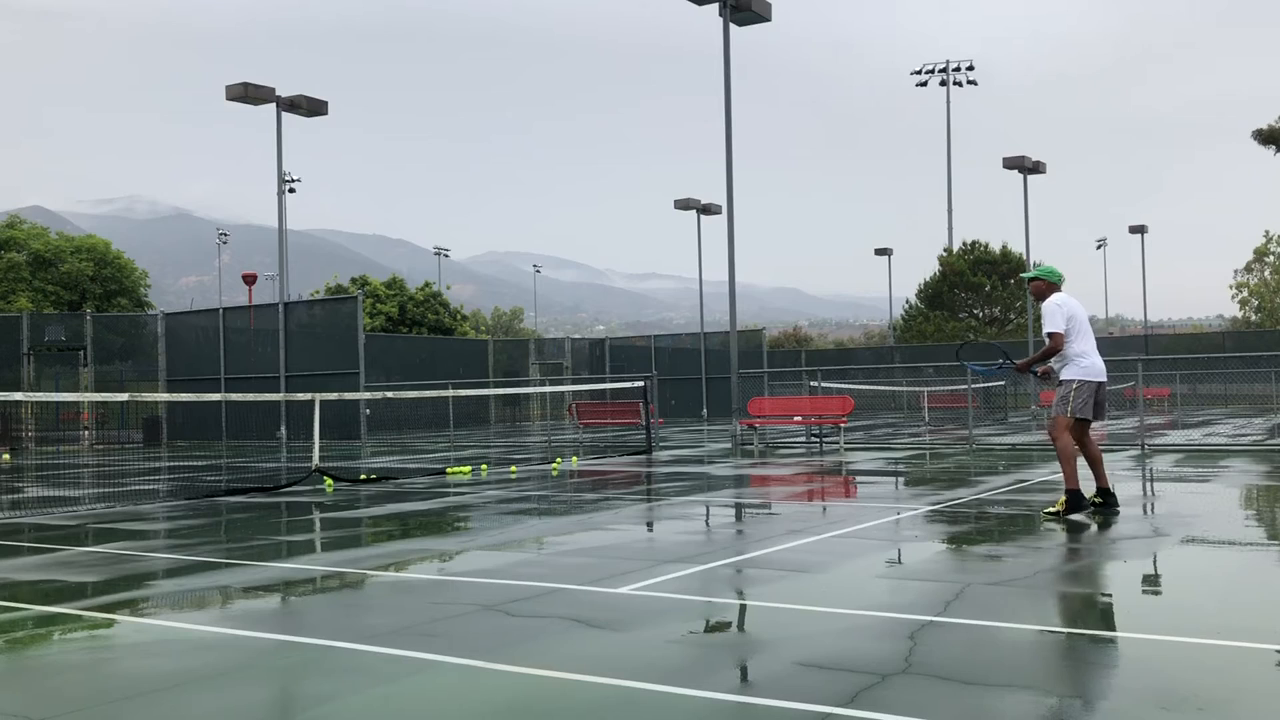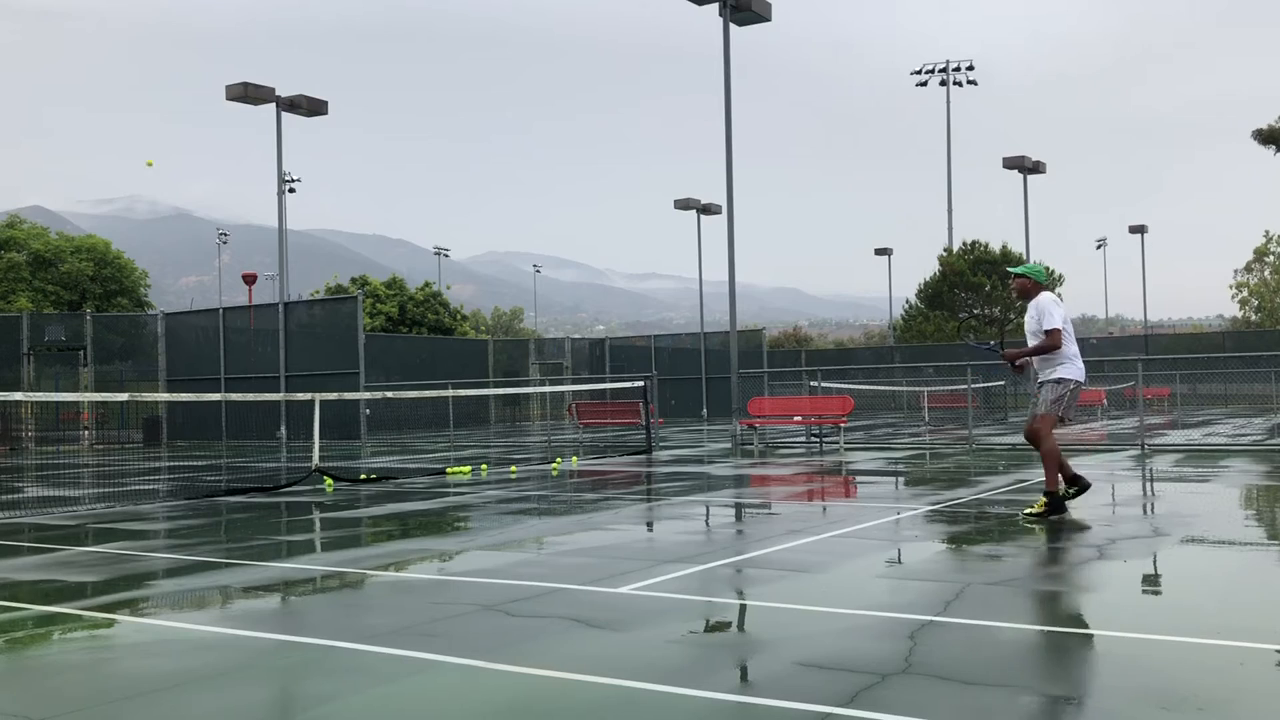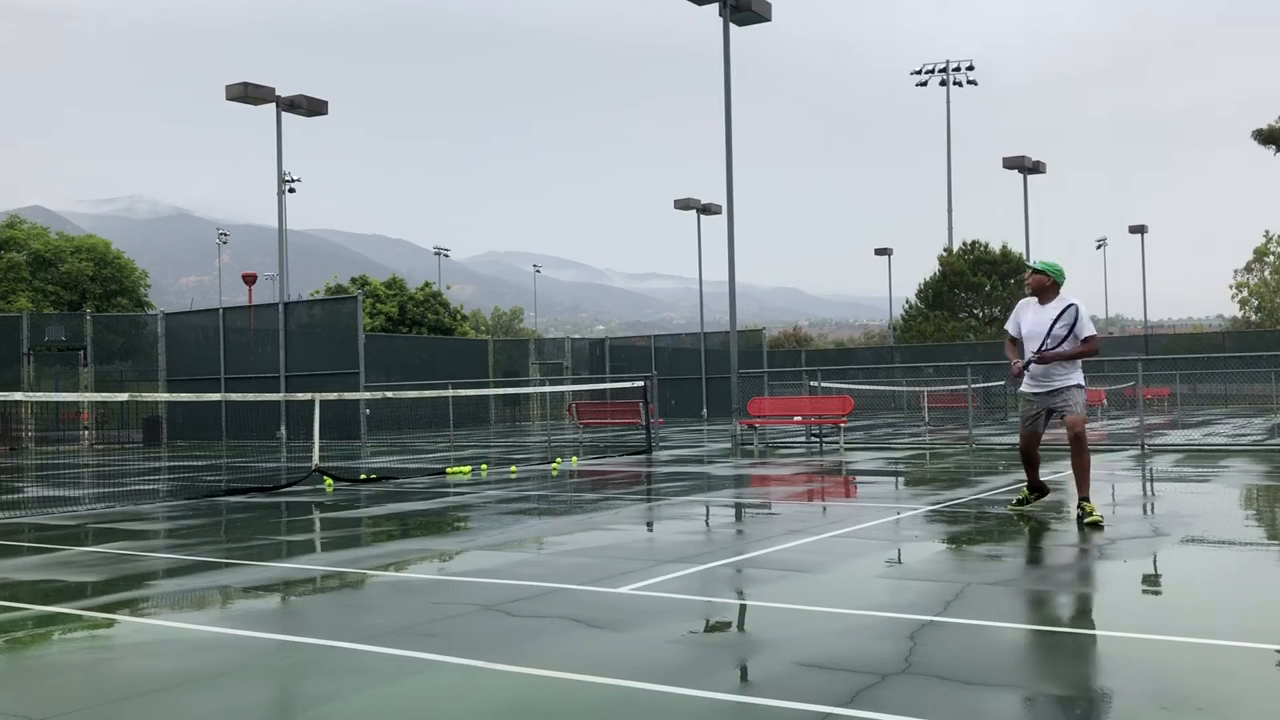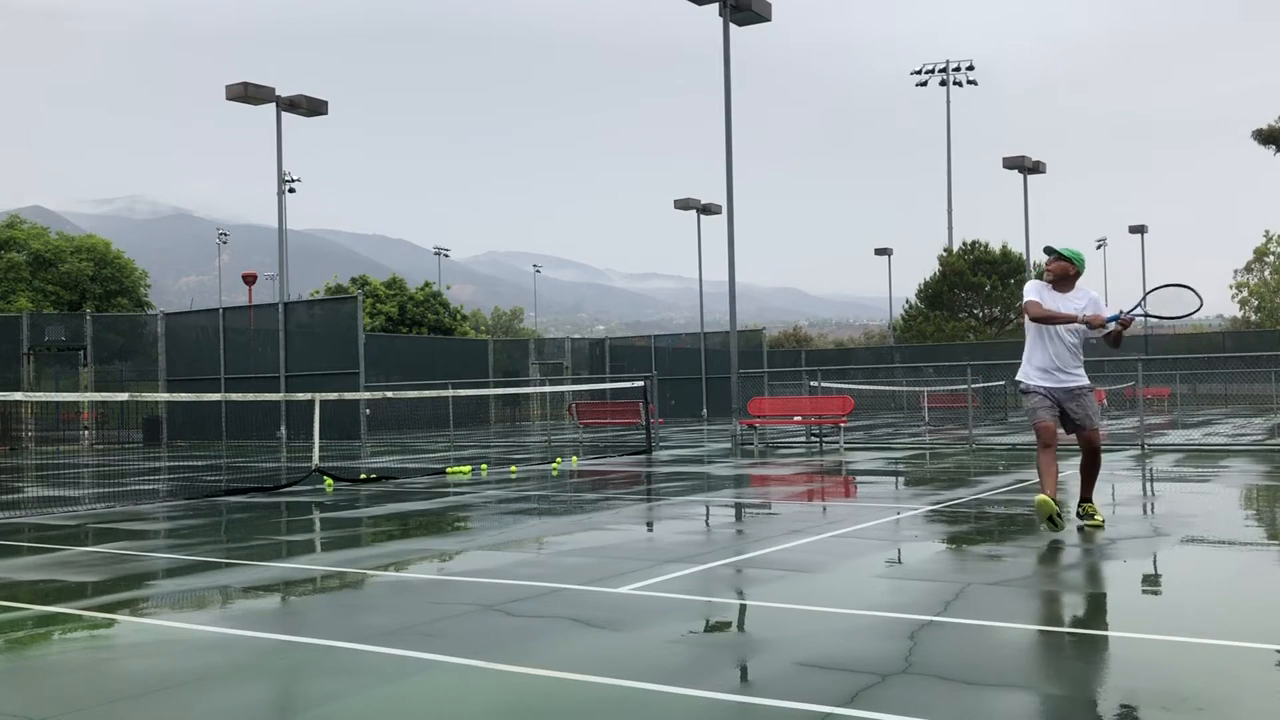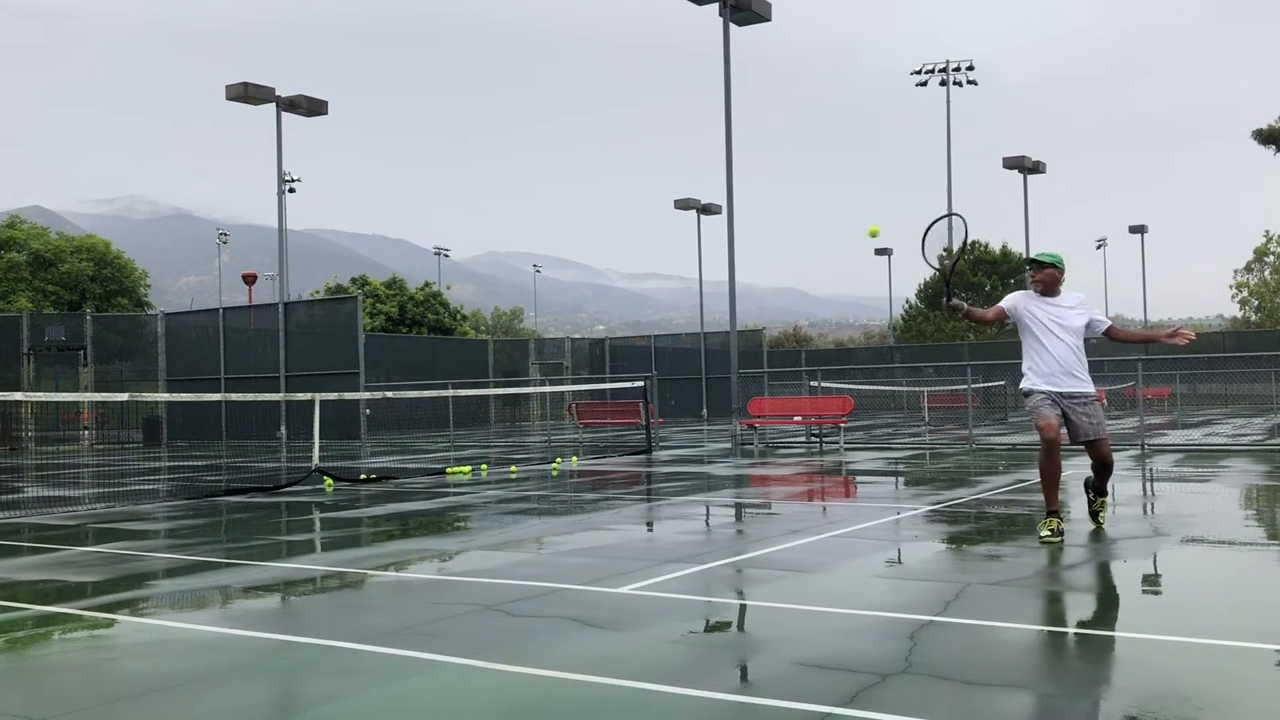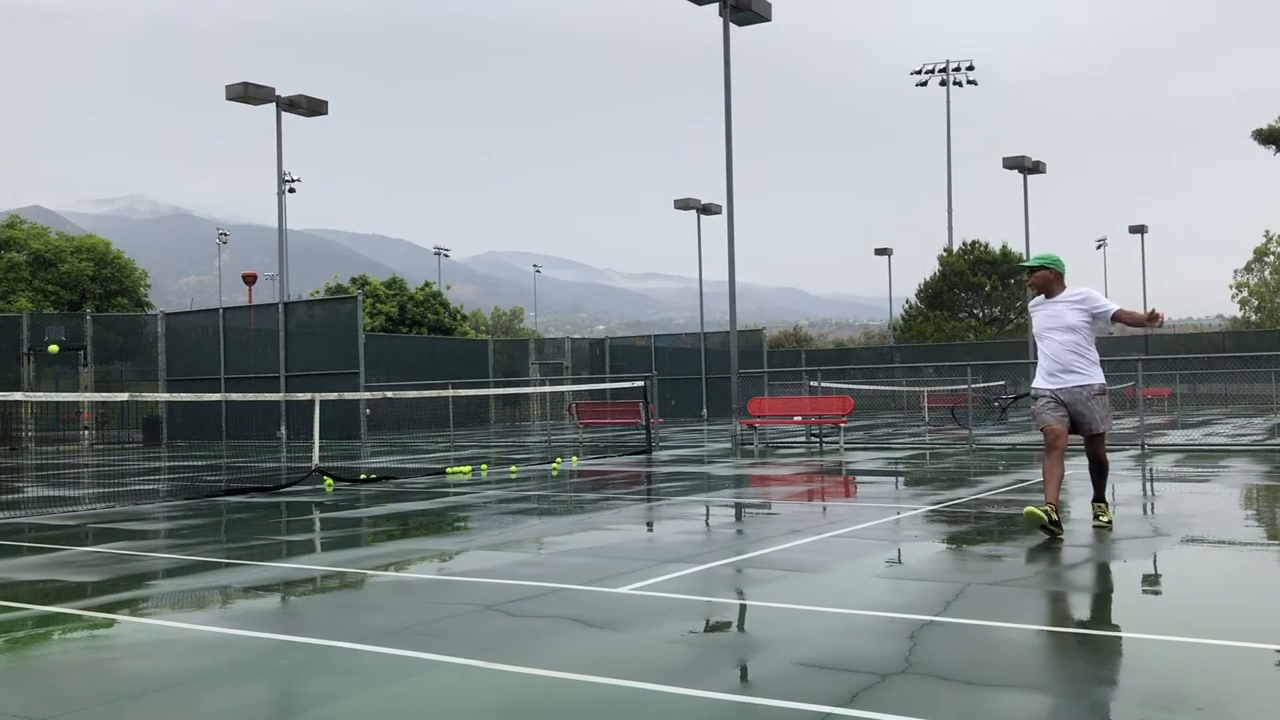
dt=0.4s
person 1, frame 1
left shoulder: (1052, 304)
right shoulder: (1067, 302)
left elbow: (1056, 344)
left wrist: (1029, 362)
right wrist: (1053, 367)
left hip: (1080, 375)
right hip: (1095, 372)
left knee: (1058, 430)
right knee: (1079, 434)
left ankle: (1073, 496)
right ankle: (1105, 495)
person 1, frame 2
left shoulder: (1047, 302)
right shoulder: (1032, 306)
left elbow: (1056, 342)
left wrist: (1019, 354)
right wrist: (1023, 360)
left hip: (1064, 375)
right hip: (1048, 377)
left knee: (1042, 430)
right knee: (1032, 434)
left ankle: (1052, 497)
right ankle: (1073, 479)
person 1, frame 3
left shoulder: (1072, 307)
right shoulder: (1023, 307)
left elbow: (1092, 346)
right elbow: (1010, 342)
left wrist: (1059, 356)
right wrist: (1015, 362)
left hip: (1068, 385)
right hip: (1032, 389)
left knee: (1076, 432)
right knee: (1027, 446)
left ankle: (1084, 503)
right ankle: (1035, 487)
person 1, frame 4
left shoulder: (1090, 299)
right shoulder: (1035, 287)
left elbow: (1113, 341)
right elbow: (1035, 313)
left wrist: (1121, 328)
right wrist: (1083, 317)
left hip: (1074, 384)
right hip: (1036, 384)
left knee: (1092, 445)
right knee: (1047, 437)
left ankle: (1086, 504)
right ankle: (1050, 503)
person 1, frame 5
left shoulder: (1080, 303)
right shoulder: (1020, 300)
left elbow: (1116, 332)
right elbow: (988, 317)
left wrist: (1160, 337)
right wrist: (962, 309)
left hip: (1081, 391)
right hip: (1041, 389)
left knee: (1102, 458)
right knee: (1050, 438)
left ankle: (1097, 488)
right ankle: (1052, 517)
person 1, frame 6
left shoulder: (1085, 296)
right shoulder: (1035, 307)
left elbow: (1124, 316)
left wrist: (1146, 320)
left hip: (1087, 386)
right hip: (1048, 388)
left knee: (1095, 448)
right knee: (1053, 441)
left ankle: (1100, 502)
right ankle: (1050, 512)
